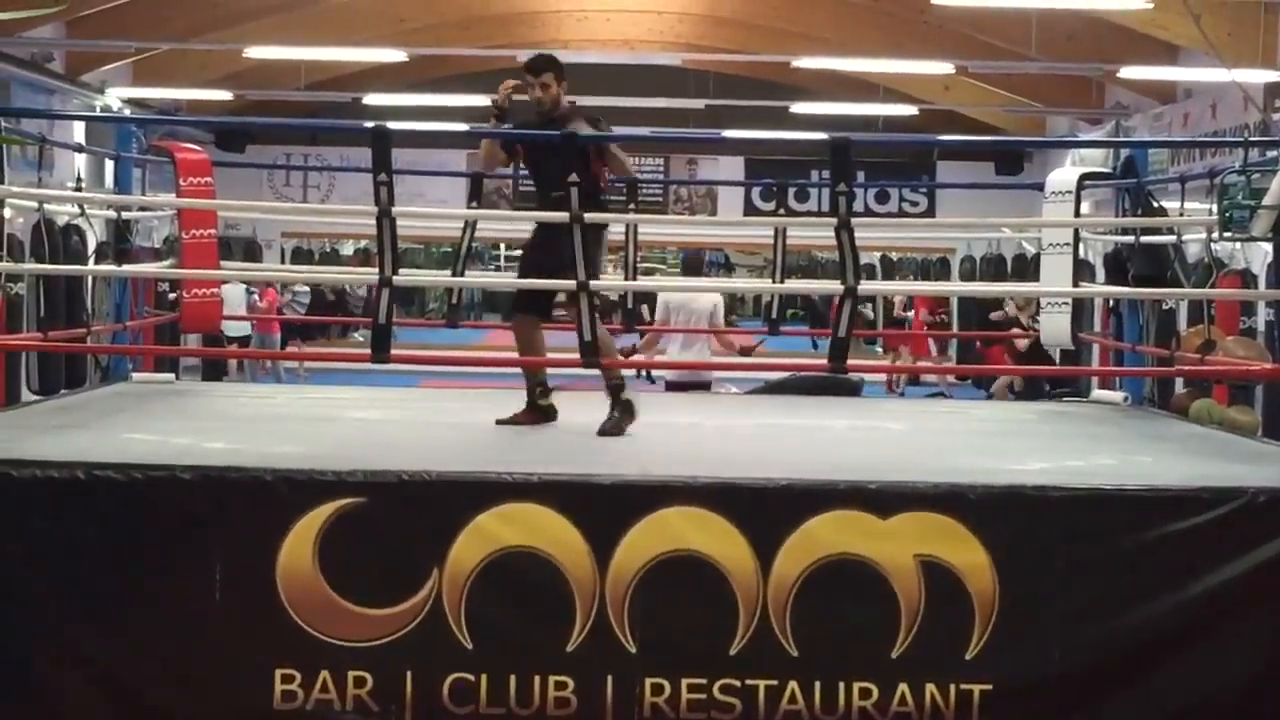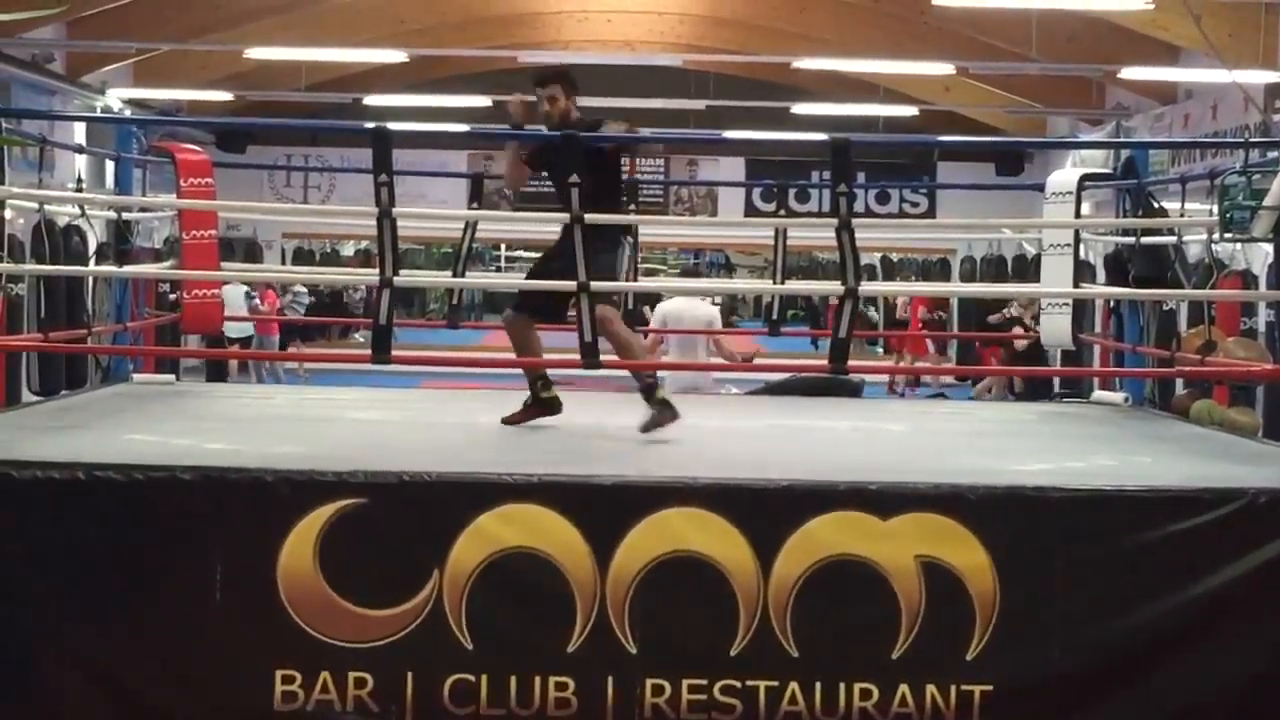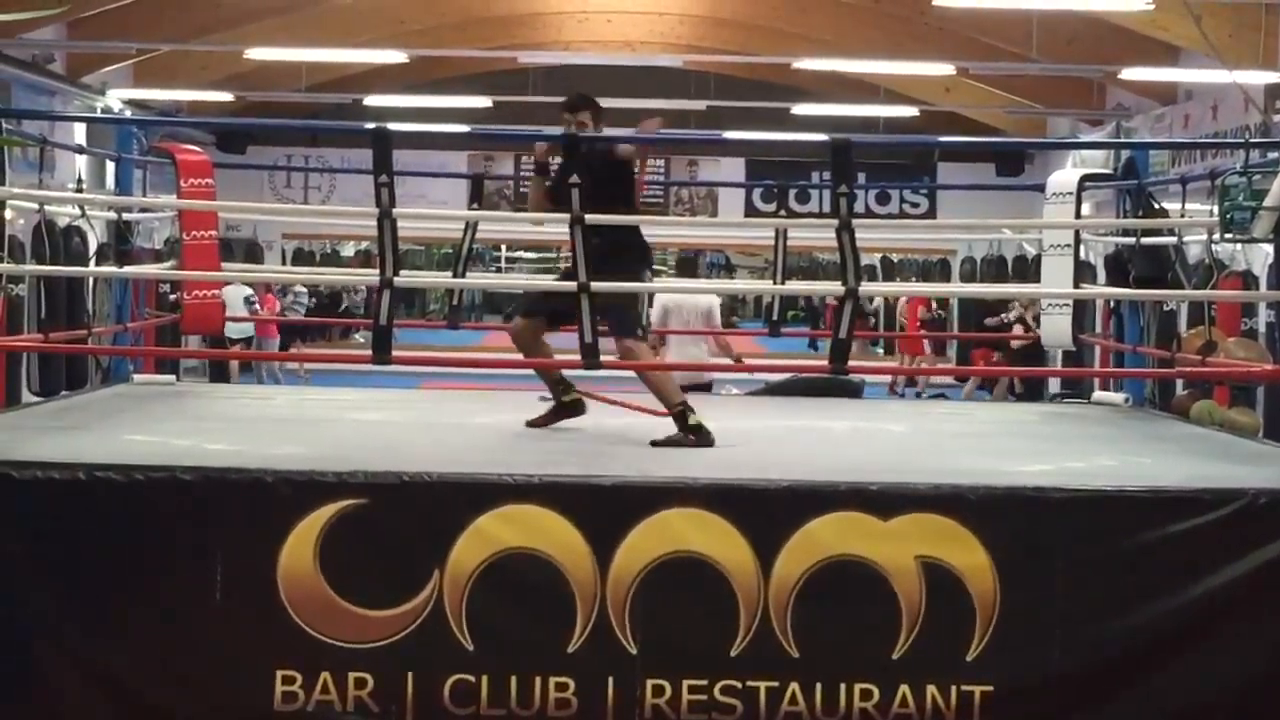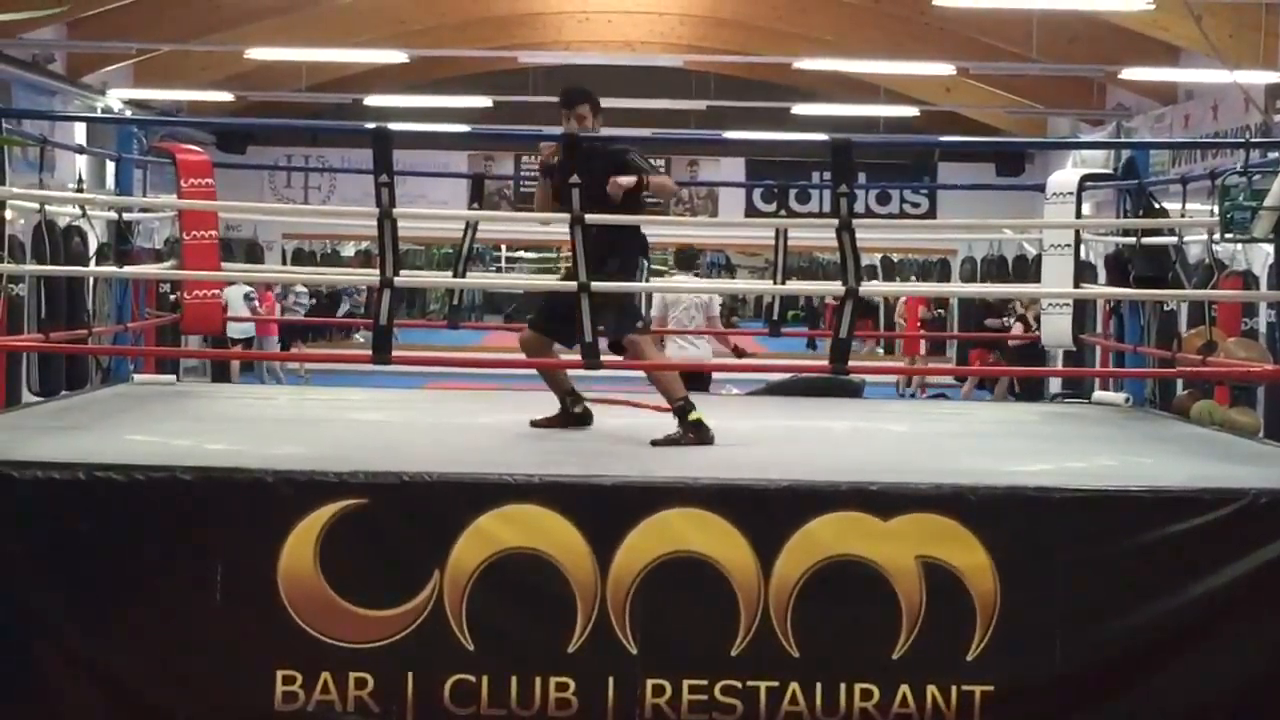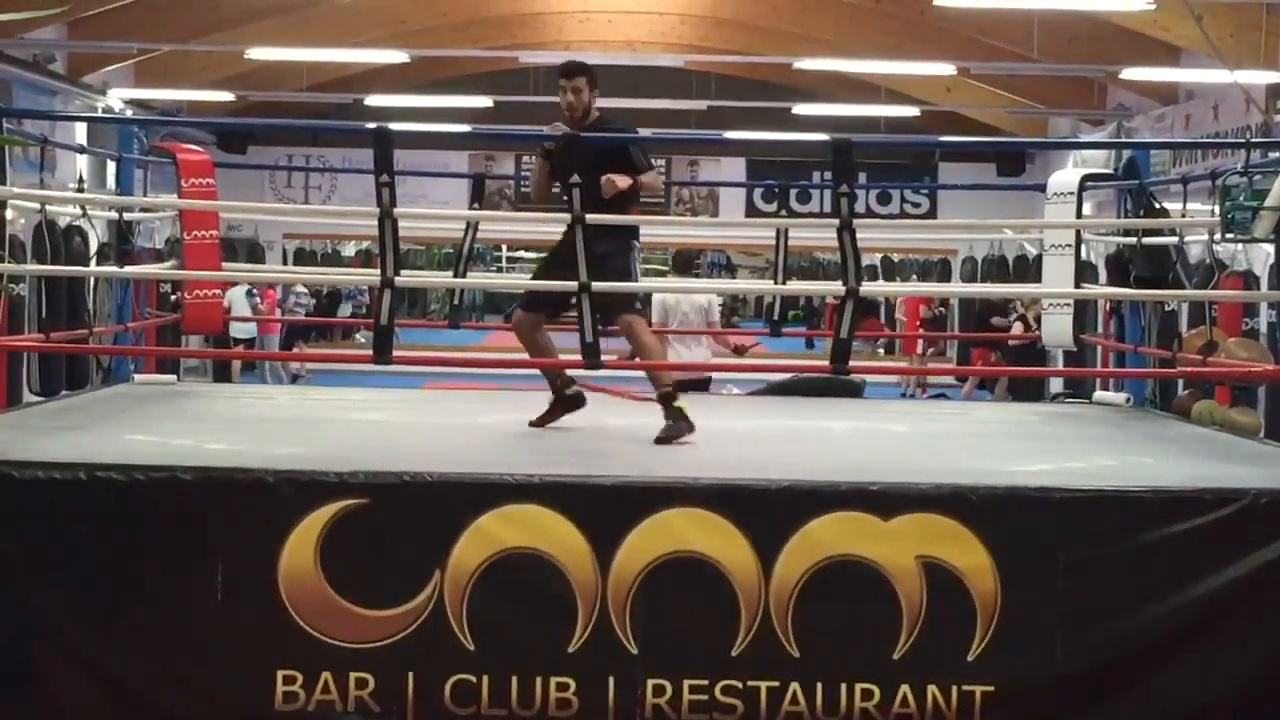
dt=0.1s
person 1, frame 1
left shoulder: (584, 122)
right shoulder: (527, 127)
left elbow: (627, 173)
right elbow: (488, 164)
left wrist: (595, 141)
right wrist: (498, 112)
left hip: (584, 228)
right hip: (548, 229)
left knee: (582, 311)
right knee: (523, 321)
left ankle: (620, 400)
right ankle: (539, 403)
person 1, frame 2
left shoulder: (592, 133)
right shoulder: (547, 142)
right elbow: (514, 183)
right wrist: (516, 128)
left hip: (604, 237)
right hip: (571, 239)
left knee: (603, 313)
right knee: (516, 321)
left ankle: (660, 401)
right ankle: (542, 396)
person 1, frame 3
left shoulder: (610, 151)
right shoulder: (570, 167)
right elbow: (539, 212)
left wrist: (636, 144)
right wrist: (540, 168)
left hip: (624, 263)
right hip: (589, 264)
left knee: (629, 345)
right knee: (522, 329)
left ankle: (691, 425)
right ankle: (567, 399)
person 1, frame 4
left shoulder: (616, 153)
right shoulder: (567, 162)
left elbow: (667, 188)
right elbow: (544, 212)
left wrist: (634, 182)
right wrist: (545, 170)
left hip: (621, 262)
right hip: (587, 264)
left knee: (633, 339)
right knee: (532, 340)
left ankle: (691, 422)
right ankle: (573, 409)
person 1, frame 5
left shoulder: (617, 134)
right shoulder: (560, 142)
left elbow: (655, 183)
right elbow: (539, 196)
left wrist: (629, 181)
right wrist: (547, 152)
left hip: (614, 242)
right hip: (575, 241)
left knee: (630, 320)
right knee: (523, 321)
left ankle: (674, 411)
right ankle: (566, 393)
